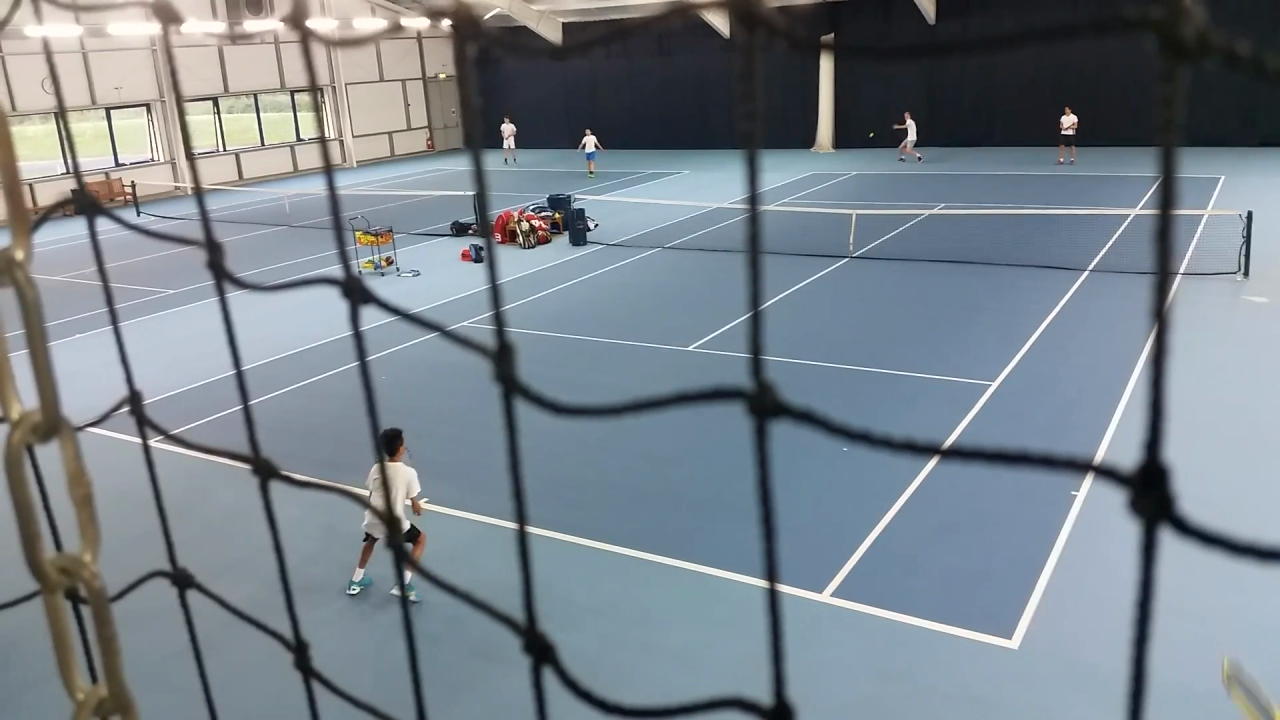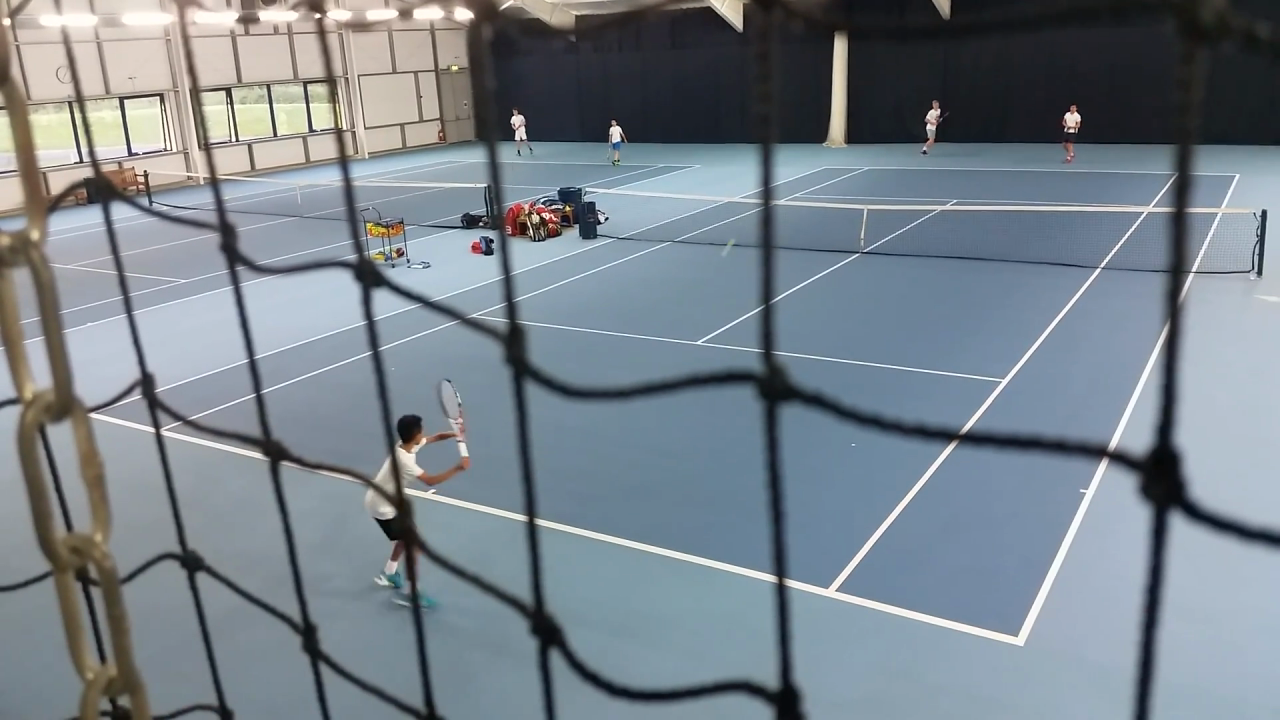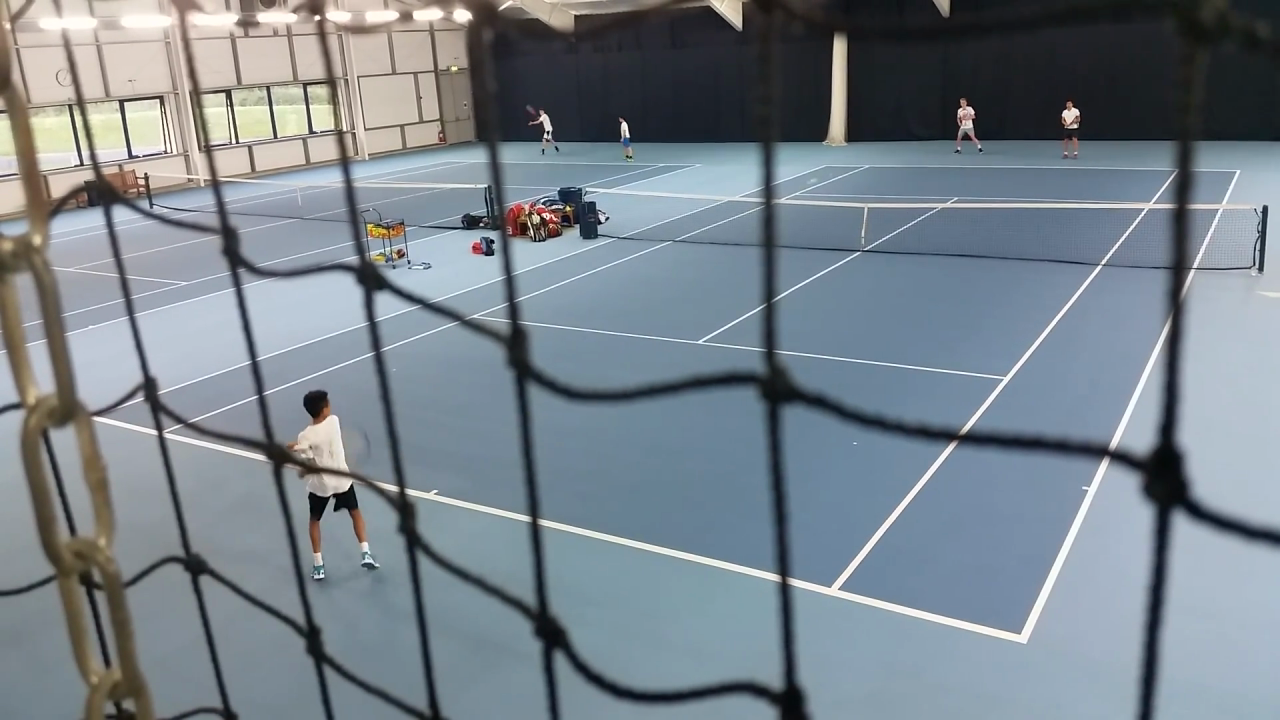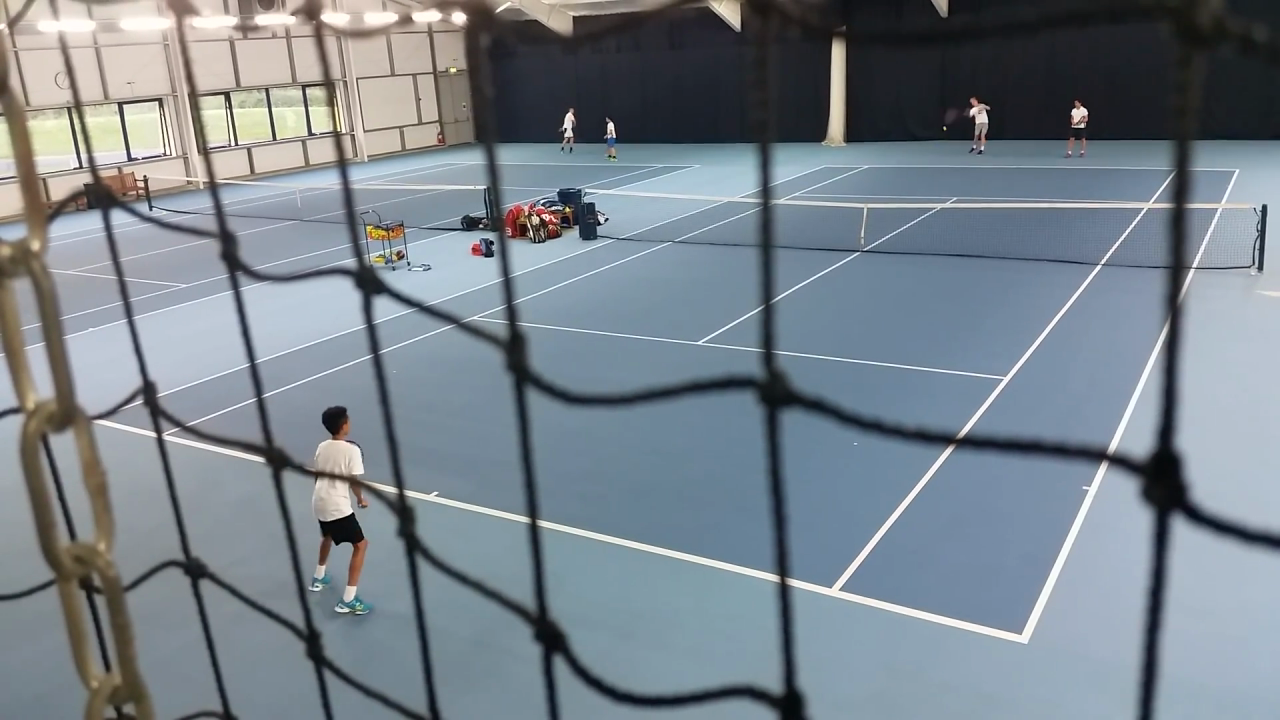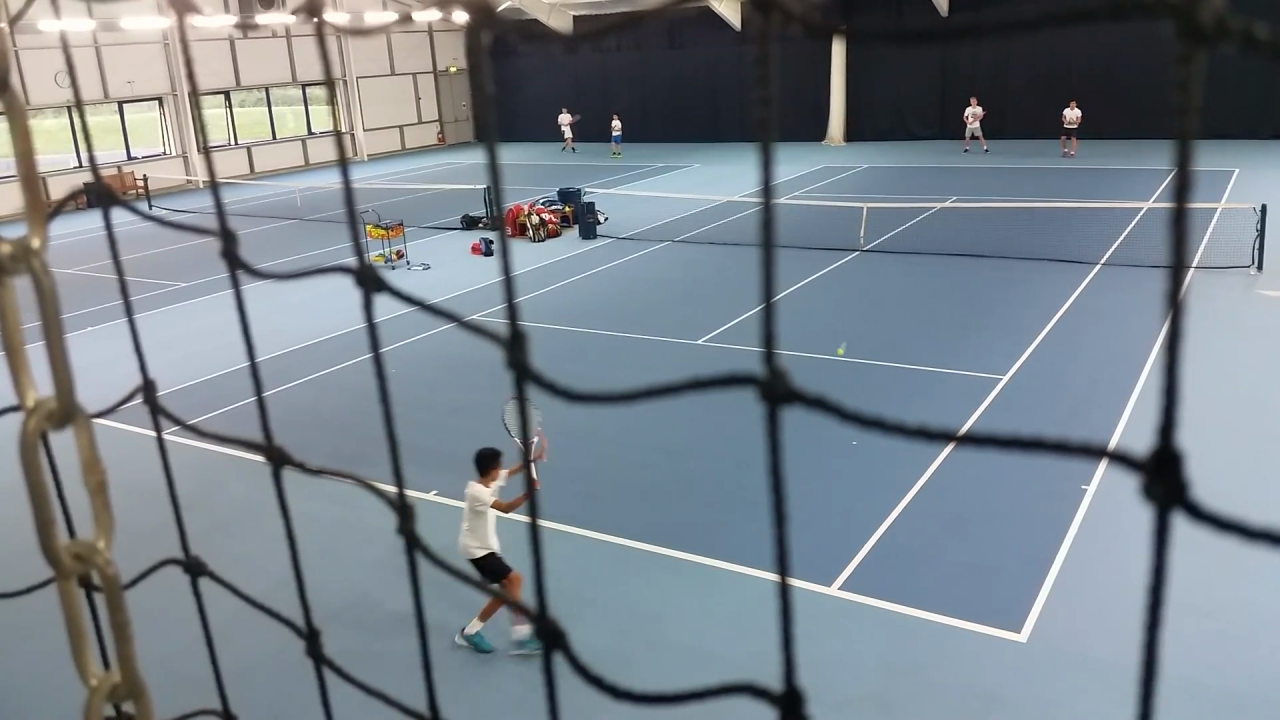
dt=1s
person 1, frame 1
left shoulder: (376, 469)
right shoulder: (408, 473)
left elbow: (372, 496)
right elbow: (415, 505)
right wrist: (418, 511)
left hip: (374, 519)
right hip: (395, 522)
left knee: (370, 542)
right knee: (419, 539)
left ankle: (356, 581)
right ankle: (404, 583)
person 1, frame 2
left shoulder: (405, 447)
right shoulder: (403, 458)
left elbow: (434, 438)
right elbow: (429, 480)
left wrist: (456, 433)
right wrist: (458, 468)
left hip: (387, 501)
right hip: (382, 506)
left knee: (406, 532)
right knee: (411, 542)
left ankle: (389, 573)
person 1, frame 3
left shoulder: (305, 436)
right shoulder: (334, 421)
left wrist: (304, 472)
right wrist: (298, 447)
left hip: (320, 485)
right hip: (343, 480)
left knee: (314, 520)
right knee: (355, 512)
left ankle: (318, 566)
right ankle: (366, 554)
person 1, frame 4
left shoulder: (321, 448)
right shoulder: (352, 450)
left elbow: (319, 476)
right elbow: (355, 483)
right wrist: (361, 499)
left hip: (320, 504)
right hip: (338, 508)
left knee: (329, 535)
right knee: (360, 545)
left ankle: (319, 578)
right ankle: (348, 599)
person 1, frame 5
left shoulder: (492, 482)
right shoulder: (474, 492)
left elbow: (517, 469)
right elbow: (506, 508)
left wrist: (535, 457)
right wrist: (528, 494)
left hip: (487, 546)
right hip: (477, 549)
left knee: (509, 586)
right knee: (514, 580)
left ankle: (470, 631)
right ankle: (522, 636)
